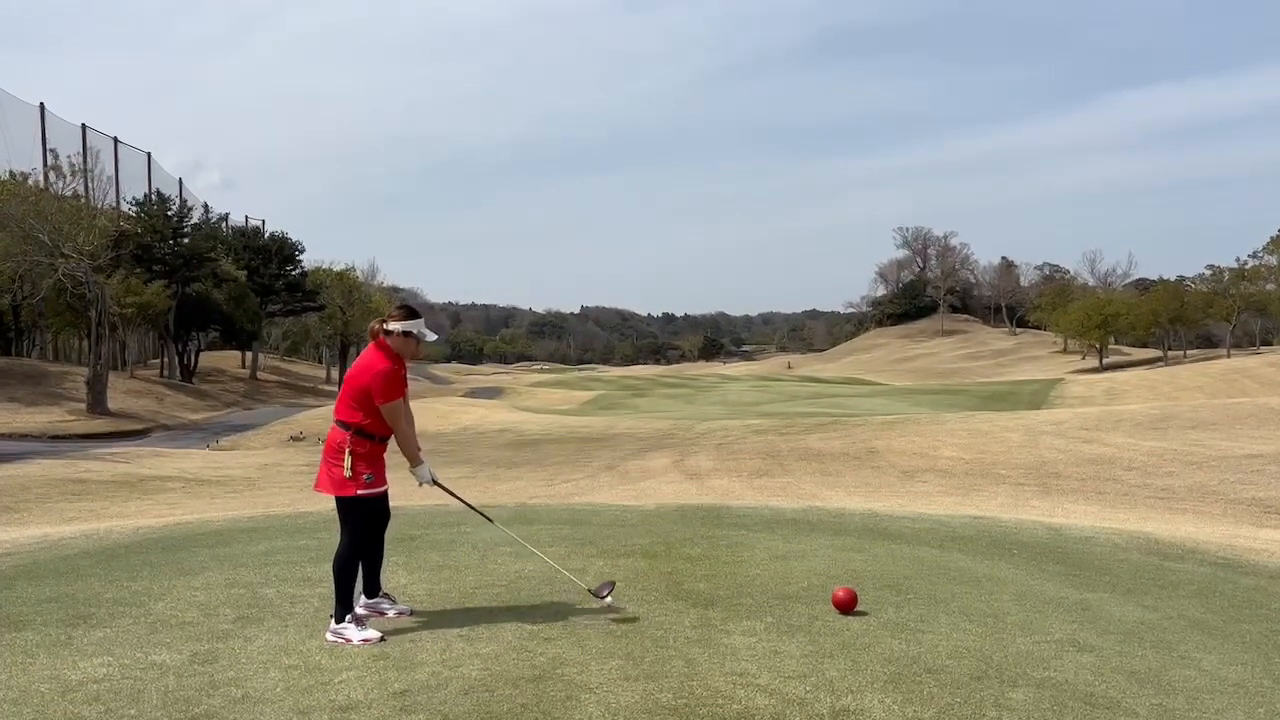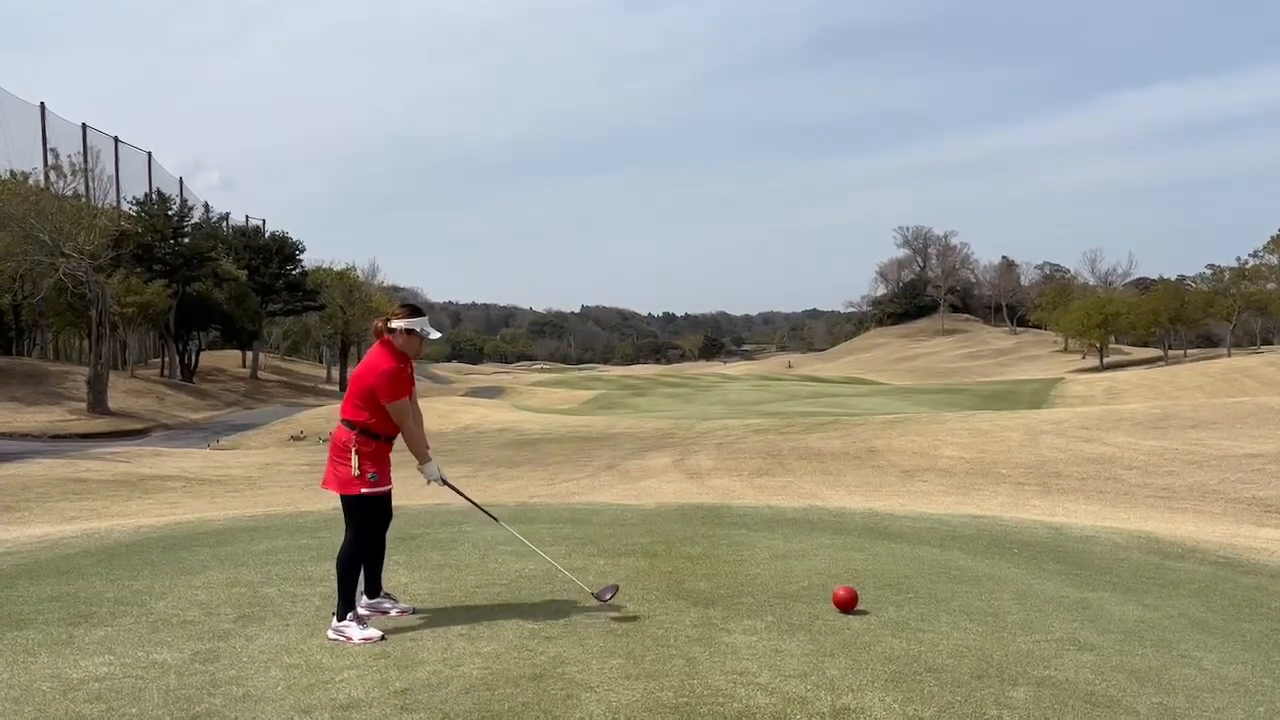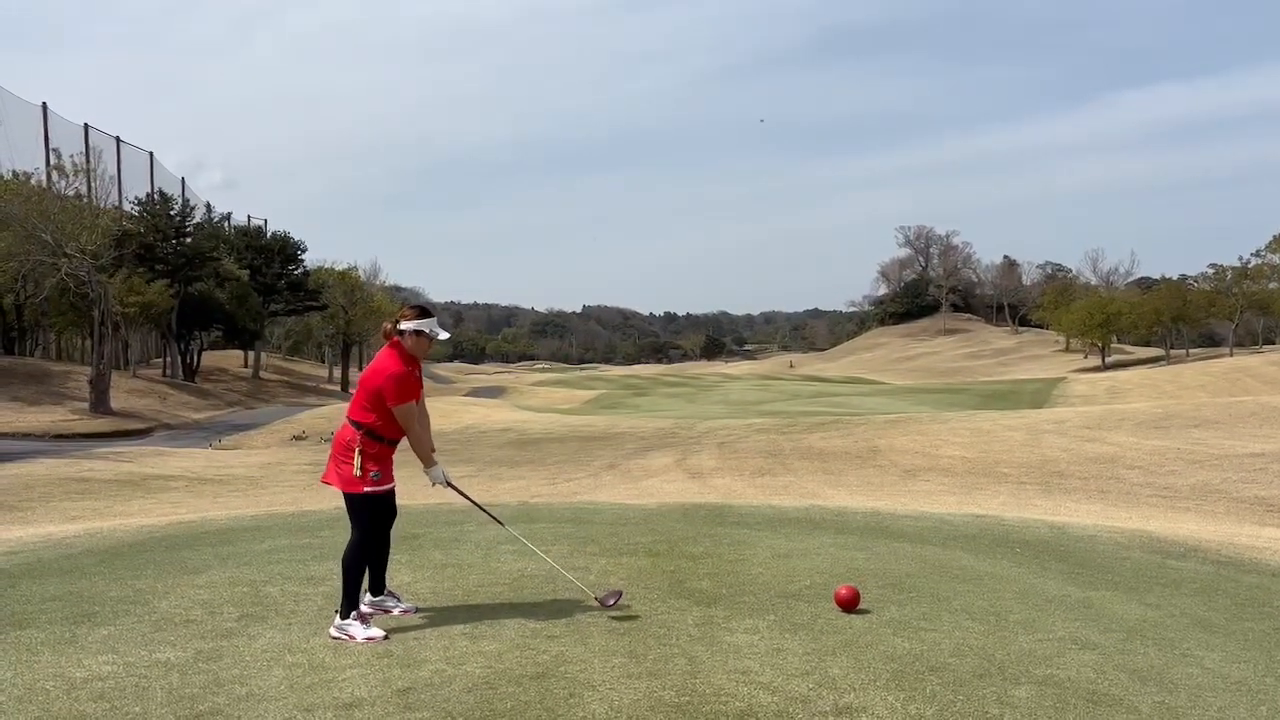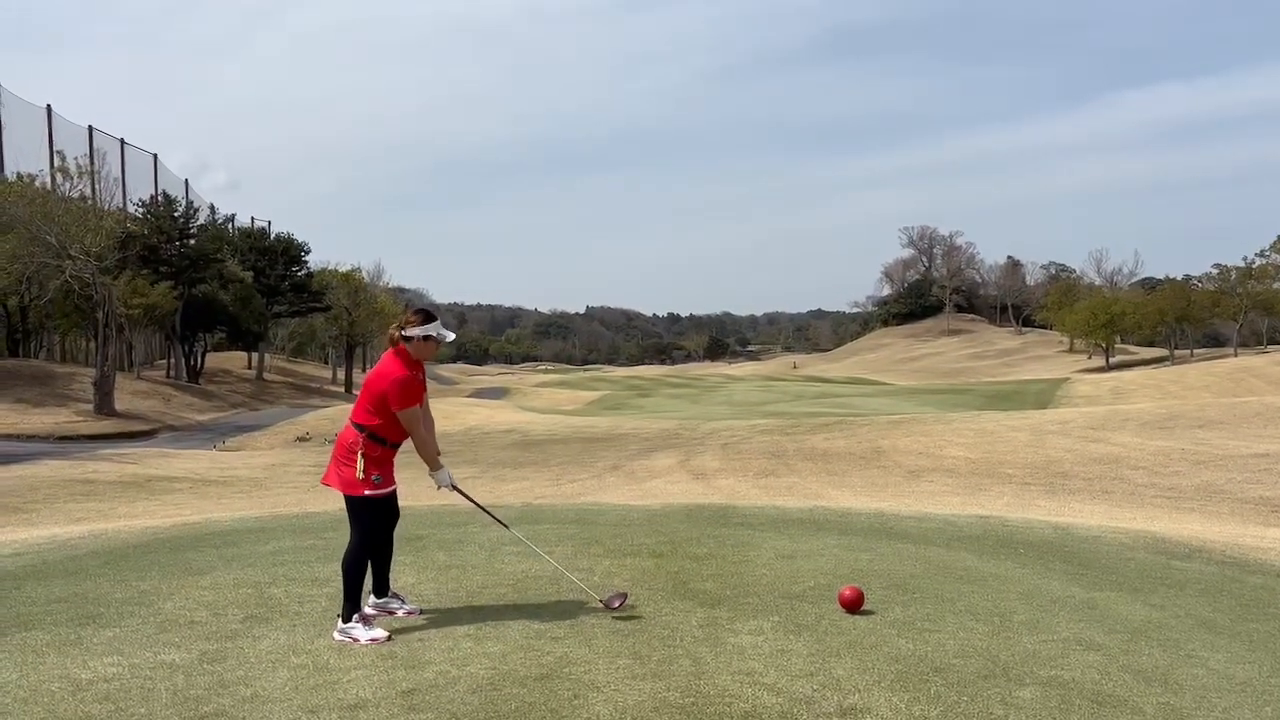
dt=0.5s
person 1, frame 1
left shoulder: (392, 358)
right shoulder: (381, 369)
left elbow: (405, 412)
right elbow: (399, 426)
left wrist: (418, 458)
right wrist: (417, 465)
left hip: (367, 452)
right hip: (351, 455)
left knee: (377, 523)
right knee: (354, 534)
left ankle: (371, 597)
right ankle: (341, 621)
person 1, frame 2
left shoulder: (400, 359)
right shoulder: (385, 368)
left elbow: (414, 411)
right elbow: (406, 424)
left wrist: (426, 455)
right wrist: (426, 462)
left hip: (372, 451)
right hip: (356, 454)
left knee: (379, 523)
right knee: (359, 532)
left ankle: (372, 596)
right ankle: (343, 619)
person 1, frame 3
left shoulder: (408, 359)
right shoulder: (394, 371)
left elbow: (421, 412)
right elbow: (411, 428)
left wrist: (432, 458)
right wrist: (431, 466)
left hip: (376, 452)
right hip: (359, 454)
left knee: (384, 520)
right knee: (365, 531)
left ankle: (376, 595)
right ankle: (346, 617)
person 1, frame 4
left shoulder: (413, 364)
right shoulder: (398, 376)
left elbow: (426, 416)
right elbow: (416, 432)
left wrist: (438, 460)
right wrist: (437, 469)
left hip: (377, 455)
right hip: (360, 457)
left knee: (386, 522)
right knee: (364, 533)
left ankle: (380, 597)
right ankle: (349, 620)
